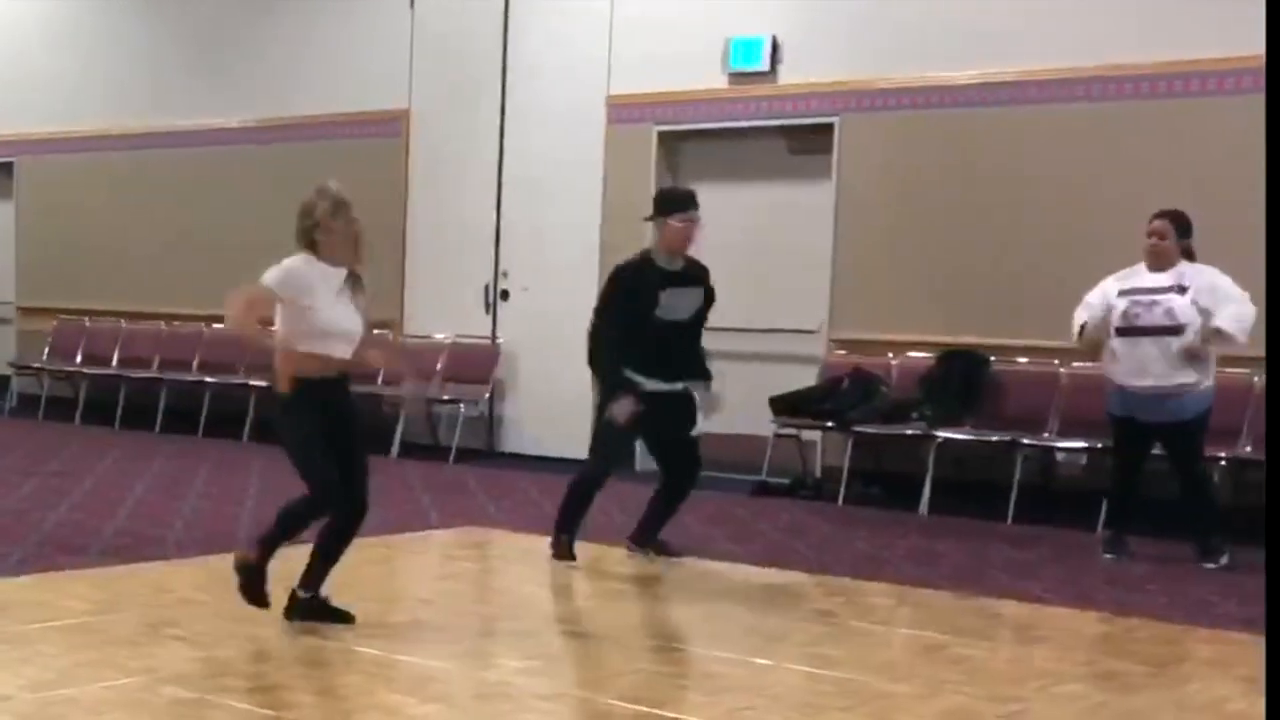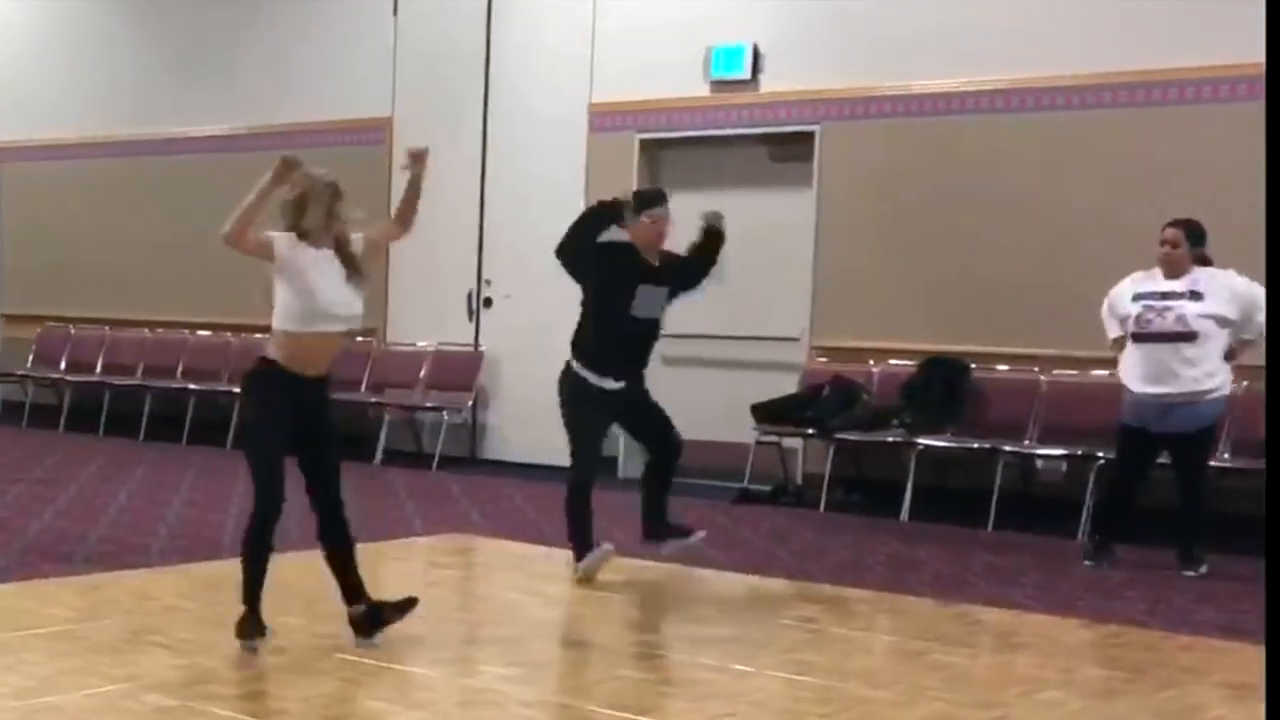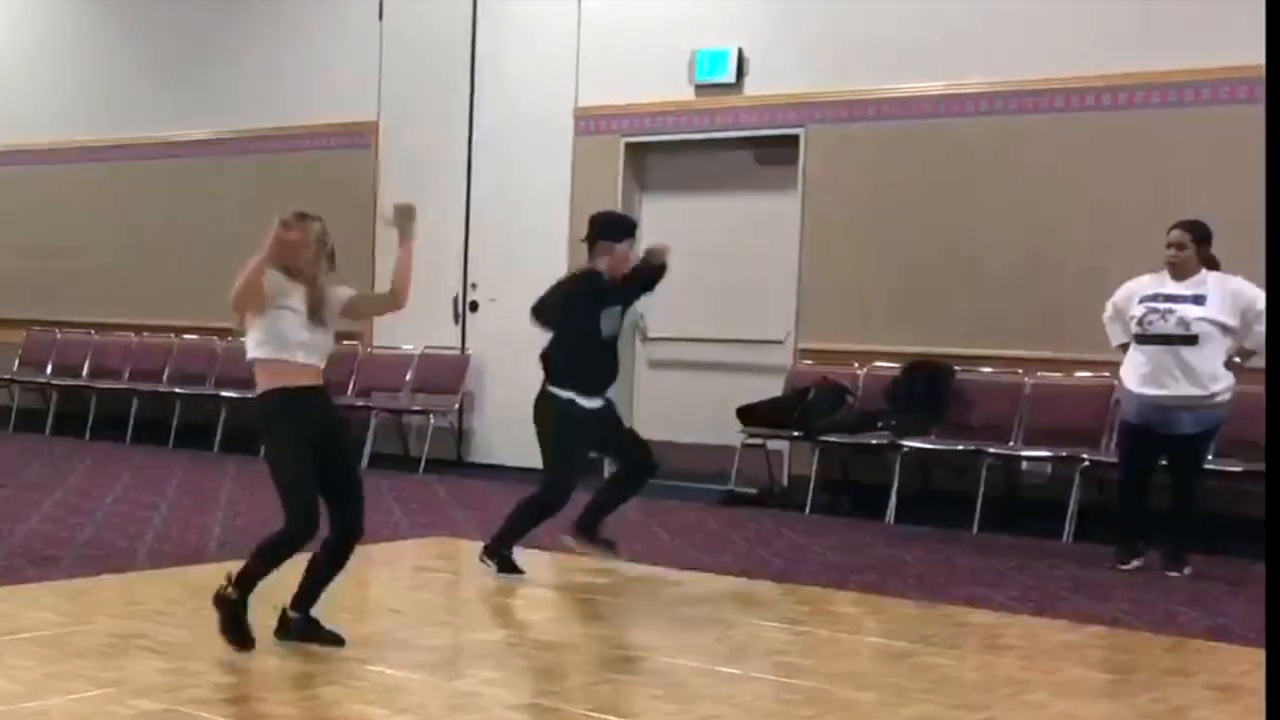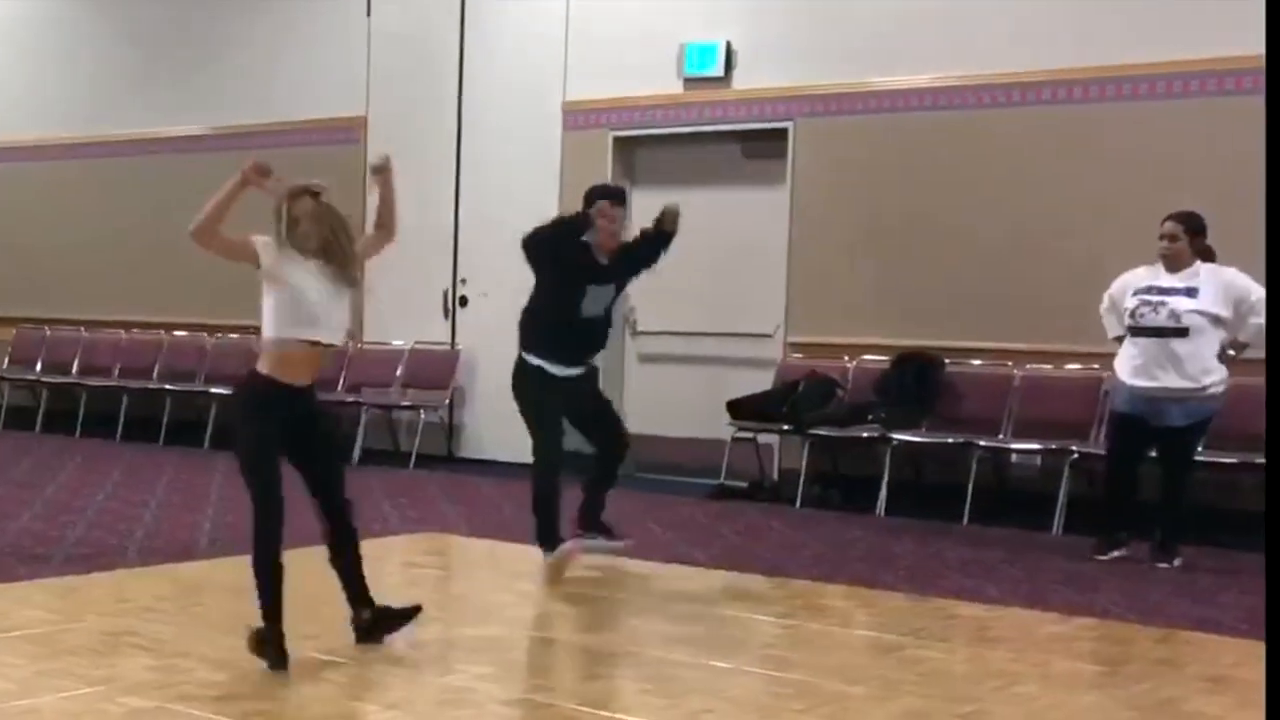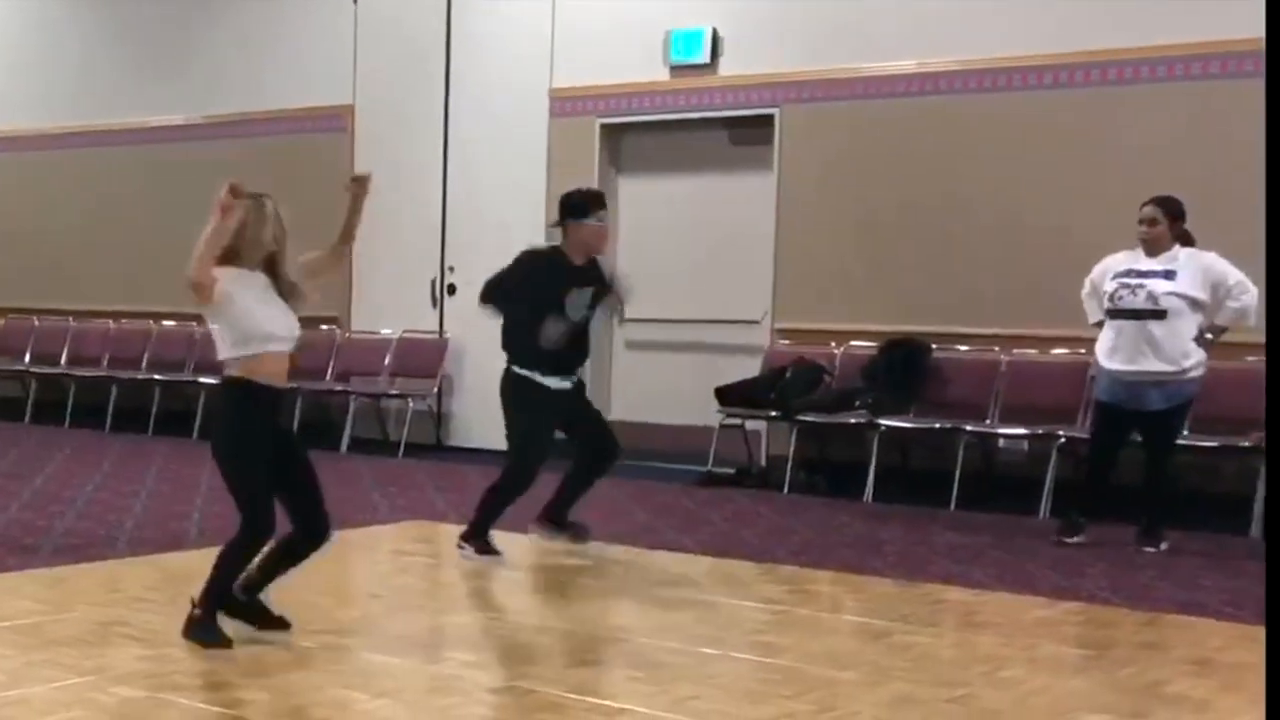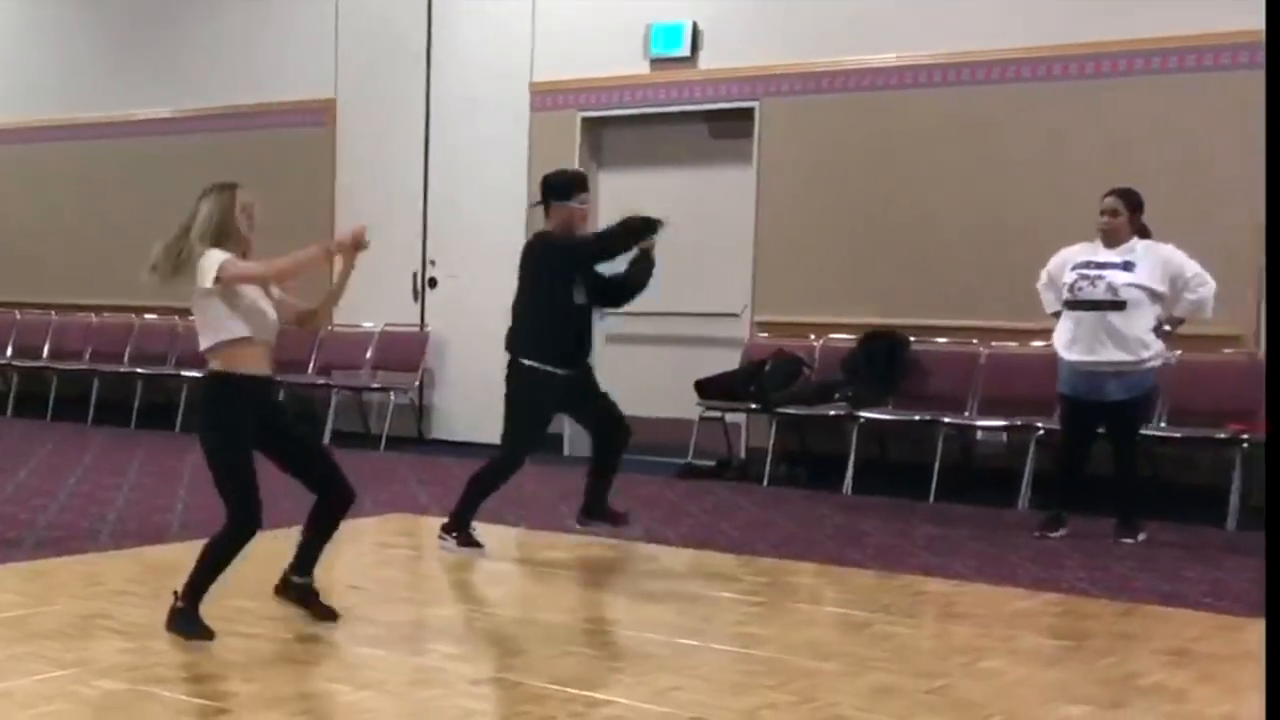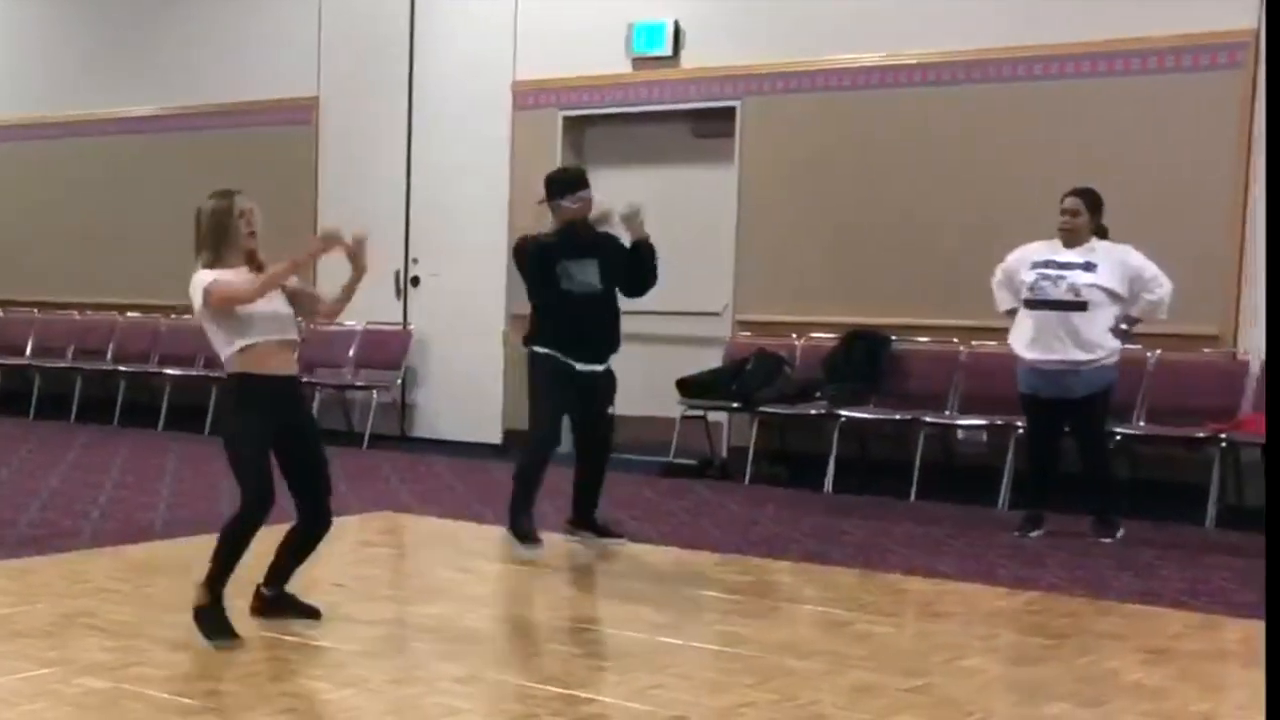
dt=0.3s
person 1, frame 1
left shoulder: (349, 274)
right shoulder: (297, 270)
right elbow: (240, 311)
left wrist: (382, 362)
right wrist: (279, 349)
left hip: (337, 395)
right hip: (301, 395)
left knee: (353, 505)
right knee: (327, 496)
left ankle: (306, 595)
right ankle: (255, 556)
person 1, frame 2
left shoulder: (348, 248)
right shoulder: (287, 249)
left elbow: (400, 225)
right elbow: (232, 237)
left wrist: (416, 176)
right wrist: (273, 180)
left hip: (312, 390)
right hip: (272, 385)
left knee: (329, 506)
right knee: (269, 502)
left ankle: (362, 609)
right ankle: (251, 610)
person 1, frame 3
left shoulder: (329, 297)
right shoulder: (267, 285)
left elbow: (395, 299)
right elbow: (241, 302)
left wrist: (404, 234)
right wrist: (272, 246)
left hip: (323, 413)
right hip: (281, 415)
left knee: (349, 525)
right knee: (303, 524)
left ankle: (297, 614)
right ankle: (234, 594)
person 1, frame 4
left shoulder: (342, 261)
right shoulder: (273, 255)
left elbow: (384, 234)
right elbow: (201, 233)
left wrist: (386, 187)
right wrist: (242, 182)
left hip: (304, 401)
right hip: (262, 398)
left knee: (336, 509)
right knee: (269, 513)
left ankle: (365, 614)
right ankle: (269, 628)
person 1, frame 5
left shoulder: (277, 279)
right shoulder: (221, 279)
left elbow: (335, 257)
right elbow: (201, 281)
left wrist: (356, 205)
right wrist: (223, 220)
left hip: (274, 413)
right hip: (239, 410)
left knee: (313, 525)
right knee: (259, 522)
left ankle: (242, 594)
right ankle: (201, 613)
person 1, frame 6
left shoulder: (257, 280)
right shoulder: (212, 262)
left elbow: (308, 319)
right elbow: (275, 271)
left wrist: (345, 268)
right wrist: (333, 246)
left hip: (264, 399)
right hip: (227, 399)
left knee: (337, 491)
right knee: (245, 517)
left ankle: (299, 579)
right ankle: (184, 606)
person 1, frame 7
left shoulder: (272, 280)
right shoulder: (206, 281)
left elbow: (325, 310)
right elbow: (247, 294)
left wrist: (356, 272)
right wrist: (310, 256)
left hip: (291, 399)
right hip: (247, 399)
left knee: (317, 513)
right knee: (257, 500)
left ankle: (272, 591)
right ankle: (208, 600)
person 2, frame 1
left shoulder: (698, 277)
right shoulder: (630, 275)
right elbow: (603, 336)
left wrist: (703, 382)
right wrist: (617, 394)
left hip: (672, 393)
right hip: (628, 388)
left knee: (684, 469)
right knee: (601, 466)
left ankle: (644, 535)
right ankle: (562, 539)
person 2, frame 2
left shoulder: (668, 268)
right shoulder: (610, 259)
left elbow: (693, 271)
right elbow: (568, 251)
left wrist: (713, 235)
right wrist: (611, 211)
left hip: (626, 386)
right hip: (585, 385)
left knee: (667, 448)
right knee: (586, 466)
left ankle: (656, 526)
right ankle: (583, 550)
person 2, frame 3
left shoulder: (617, 285)
right shoulder: (576, 289)
left elbow: (641, 281)
right elbow: (545, 313)
left wrist: (654, 264)
right wrist: (597, 275)
left hip: (595, 406)
right hip: (563, 406)
left knee: (641, 464)
right knee: (558, 488)
left ankle: (587, 527)
right ankle: (497, 549)
person 2, frame 4
left shoulder: (619, 260)
right shoulder: (566, 256)
left elbow: (649, 248)
right elbow: (535, 243)
left wrist: (665, 226)
right wrist: (585, 218)
left hip: (578, 375)
right hip: (539, 375)
left knee: (614, 444)
right knee: (550, 452)
left ankle: (590, 522)
right ankle: (552, 541)
person 2, frame 5
left shoulder: (590, 269)
right shoulder: (539, 264)
right elbow: (494, 293)
left wrist: (607, 290)
right wrist: (538, 324)
left hip: (567, 387)
right hip: (530, 386)
left knee: (602, 448)
right knee: (523, 468)
left ankle: (555, 515)
right ankle: (474, 534)
person 2, frame 6
left shoulder: (574, 251)
right shoulder: (545, 250)
left elbow: (609, 294)
right elbow: (604, 246)
left wrist: (644, 255)
right wrist: (646, 226)
left hip: (572, 370)
right hip: (534, 373)
left knee: (614, 431)
right knee: (512, 455)
left ankle: (594, 509)
right ankle: (456, 526)
person 2, frame 7
left shoulder: (604, 246)
right shoulder: (534, 249)
left elbow: (639, 283)
right elbow: (539, 253)
left wrist: (641, 238)
right wrist: (583, 225)
left hip: (595, 366)
right hip: (551, 360)
left knee: (596, 446)
right knee: (543, 437)
left ankle: (582, 519)
right ankle: (520, 521)
person 3, frame 1
left shoulder: (1202, 278)
right shoulder: (1121, 281)
left elbow: (1238, 308)
right elbow: (1088, 310)
left wrist: (1210, 337)
right wrist: (1086, 332)
left hip: (1185, 395)
right hip: (1129, 394)
left knee: (1191, 471)
right knee: (1126, 467)
left ankle: (1210, 543)
right ankle: (1116, 533)
person 3, frame 2
left shoulder: (1221, 284)
right shoulder: (1136, 284)
left elbow: (1260, 307)
right elbow: (1110, 310)
left wrist: (1238, 346)
right wrist: (1120, 344)
left hip: (1197, 402)
right hip: (1141, 401)
left knee: (1191, 481)
right knee: (1126, 475)
left ankle: (1190, 551)
right ankle: (1101, 540)
person 3, frame 3
left shoulder: (1228, 289)
right shoulder: (1142, 287)
left elbow: (1262, 317)
right elbow: (1113, 313)
left wrist: (1237, 357)
right wrist: (1129, 351)
left hip: (1197, 406)
right hip: (1141, 401)
left knee: (1185, 483)
right knee: (1132, 475)
left ankle: (1177, 553)
right ankle: (1132, 545)
person 3, frame 4
left shoulder: (1223, 281)
right shoulder: (1137, 279)
left elbow: (1260, 310)
right elbow: (1109, 306)
left wrist: (1229, 351)
left hip: (1189, 398)
right hip: (1133, 392)
left knee: (1176, 474)
right knee: (1119, 464)
left ankle: (1168, 544)
right ankle: (1113, 535)
person 3, frame 5
left shoulder: (1201, 265)
right shoulder: (1116, 263)
left elbow: (1243, 295)
right elbow: (1091, 292)
left wrist: (1208, 335)
left hip: (1169, 381)
right hip: (1114, 377)
left knee: (1158, 458)
right knee: (1100, 451)
left ankle: (1152, 529)
right ankle: (1076, 518)
person 3, frame 6
left shoulder: (1159, 256)
right shoulder: (1074, 255)
left elbow: (1200, 287)
right elbow: (1048, 283)
left wrist: (1165, 327)
right wrist: (1063, 322)
left hip: (1130, 371)
right hip: (1076, 369)
left knee: (1125, 448)
right knee: (1072, 445)
left ankle: (1129, 520)
right ankle: (1056, 513)
person 3, frame 7
left shoulder: (1118, 258)
right shoulder: (1031, 254)
left elbow: (1158, 288)
right elbow: (1002, 280)
left wrist: (1123, 327)
right wrist: (1018, 320)
left hip: (1089, 369)
right hip: (1036, 368)
left knee: (1092, 445)
right knee: (1040, 444)
left ankle: (1107, 516)
right ankle: (1035, 512)
